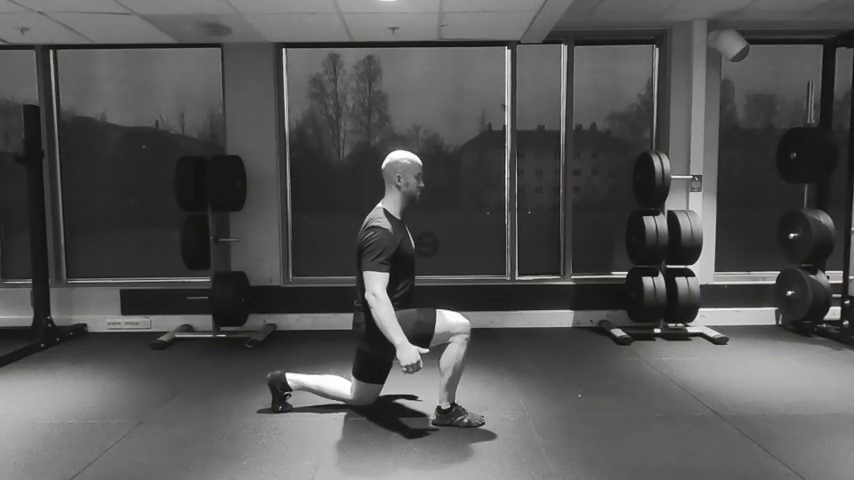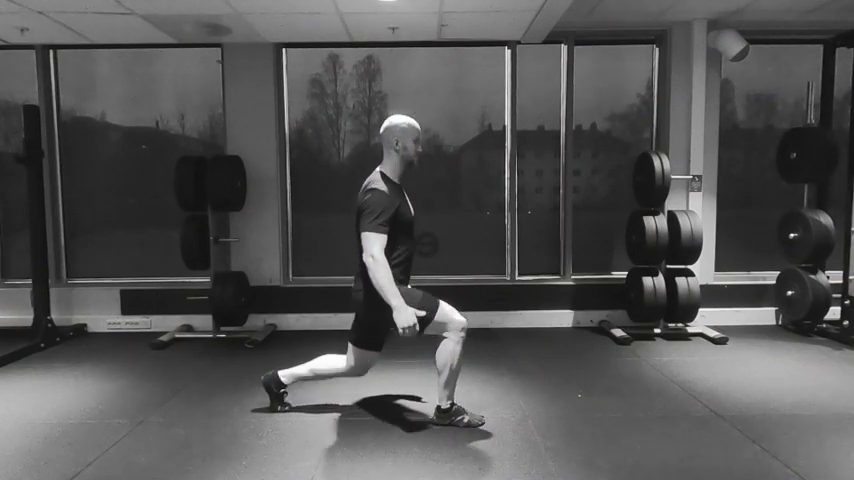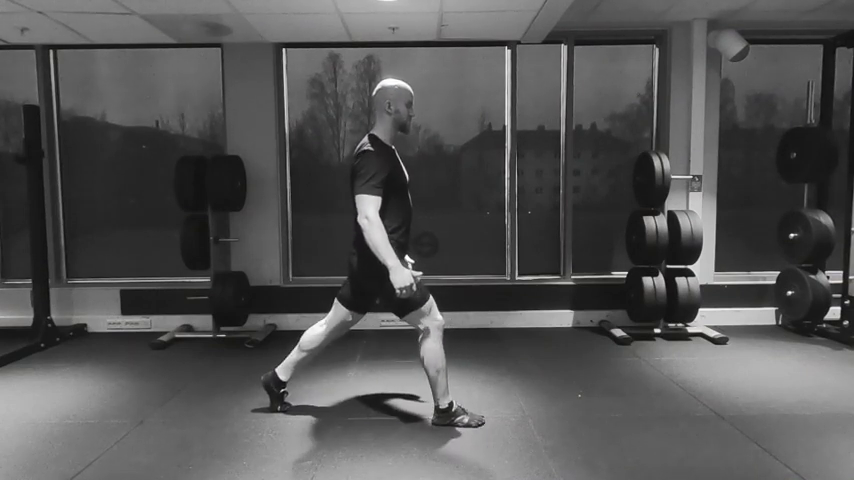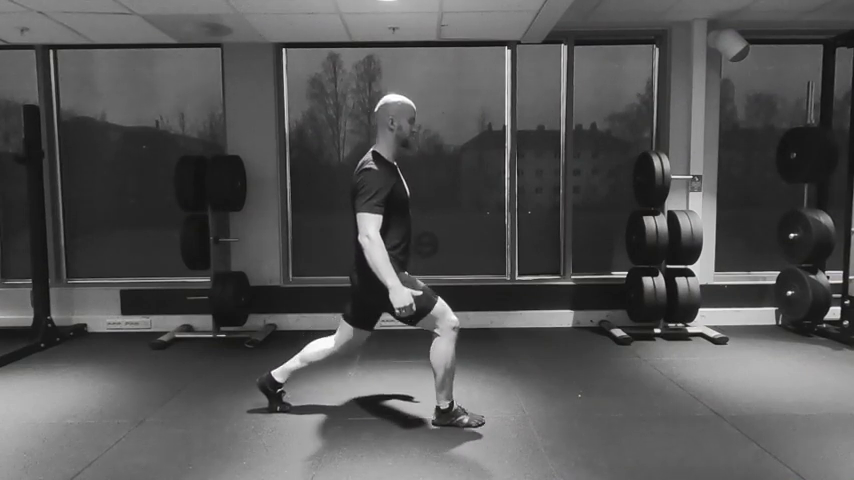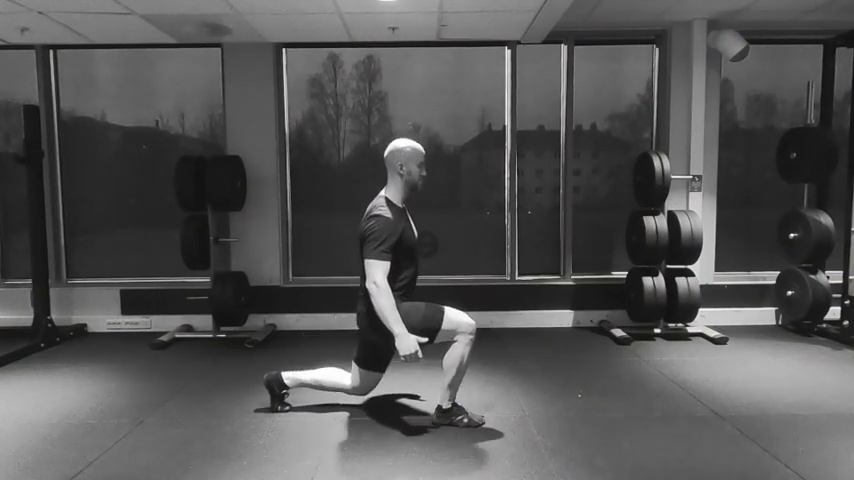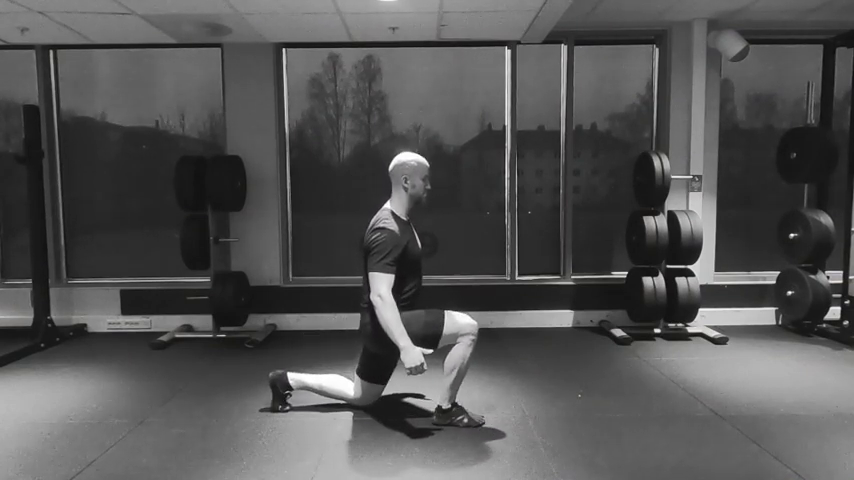
dt=0.7s
person 1, frame 1
left shoulder: (390, 220)
right shoulder: (382, 231)
right elbow: (374, 295)
left wrist: (397, 338)
right wrist: (402, 345)
left hip: (378, 324)
right hip: (380, 324)
left knee: (359, 396)
right knee: (460, 328)
left ankle: (285, 381)
right ankle: (446, 409)
person 1, frame 2
left shoulder: (390, 186)
right shoulder: (380, 193)
right elbow: (372, 256)
left wrist: (400, 297)
right wrist: (399, 306)
left hip: (379, 294)
right hip: (381, 294)
left knee: (354, 365)
right knee: (455, 325)
left ankle: (280, 379)
right ankle: (446, 409)
person 1, frame 3
left shoulder: (382, 151)
right shoulder: (373, 155)
right elbow: (367, 218)
left wrist: (398, 256)
right wrist: (395, 267)
left hip: (372, 260)
right hip: (379, 262)
left knee: (334, 323)
right knee: (432, 325)
left ankle: (277, 378)
right ankle: (445, 409)
person 1, frame 4
left shoulder: (385, 166)
right shoulder: (375, 173)
right elbow: (368, 236)
left wrist: (397, 276)
right wrist: (395, 287)
left hip: (375, 276)
right hip: (380, 278)
left knee: (343, 342)
right knee: (447, 325)
left ankle: (274, 379)
right ankle: (445, 410)
person 1, frame 5
left shoulder: (394, 208)
right shoulder: (383, 219)
right elbow: (375, 282)
right wrist: (401, 333)
left hip: (384, 313)
right hip: (386, 314)
left knee: (358, 384)
right knee: (465, 328)
left ankle: (281, 380)
right ankle: (446, 409)
person 1, frame 6
left shoulder: (398, 220)
right shoulder: (388, 232)
right elbow: (380, 296)
left wrist: (403, 338)
right wrist: (406, 347)
left hip: (388, 324)
right hip: (388, 325)
left knee: (360, 396)
right knee: (467, 329)
left ankle: (286, 380)
right ankle: (446, 409)
